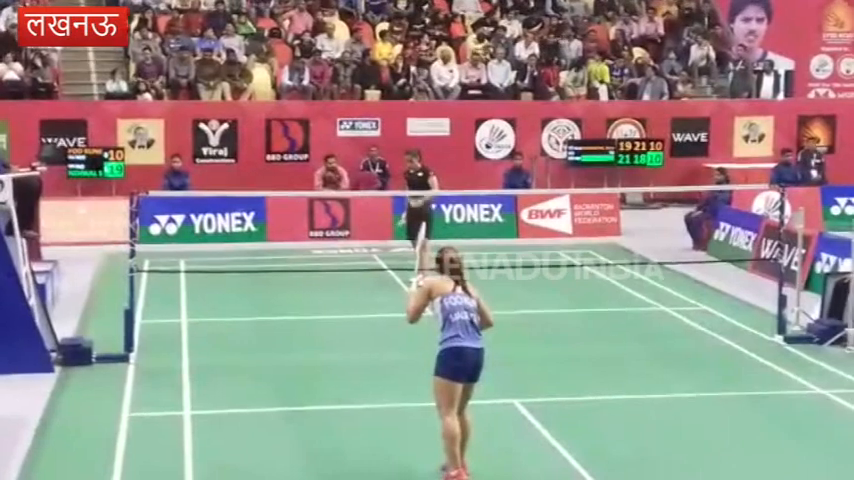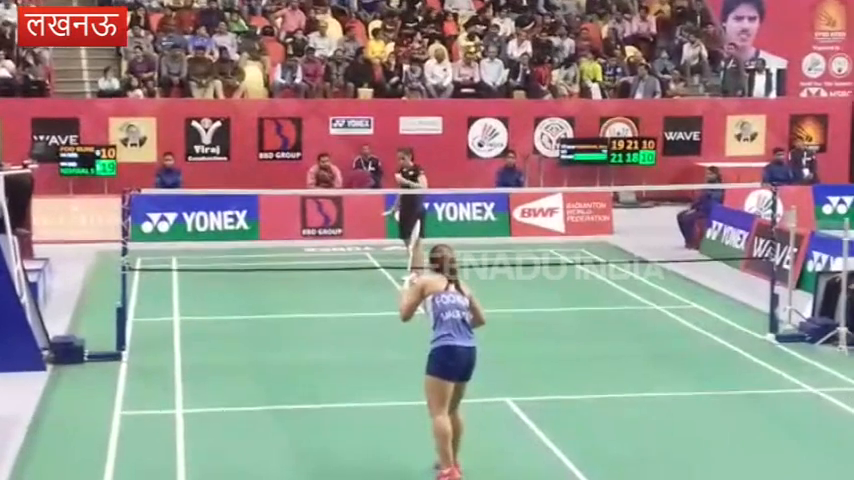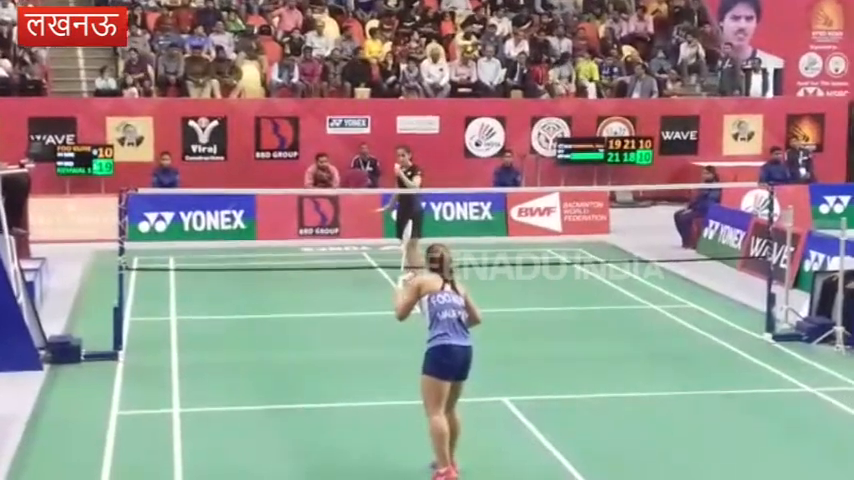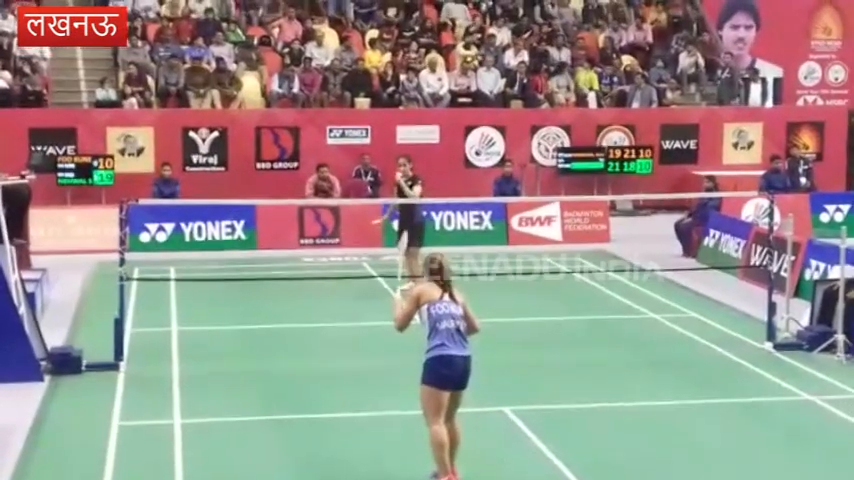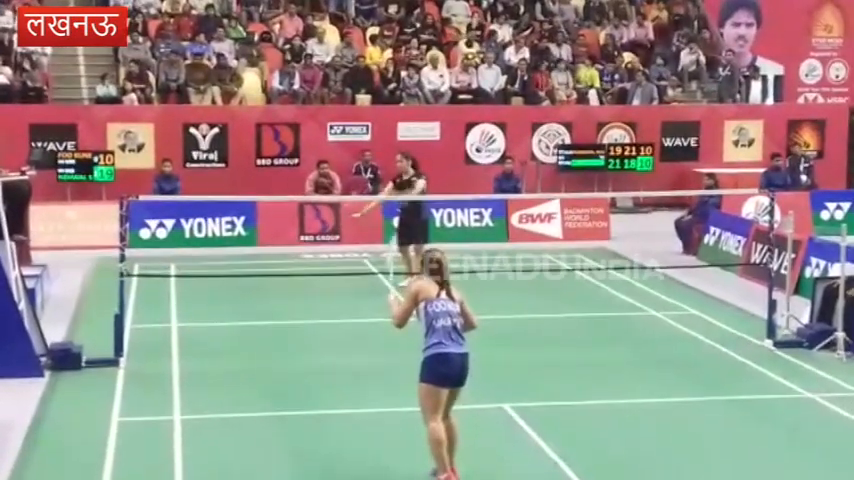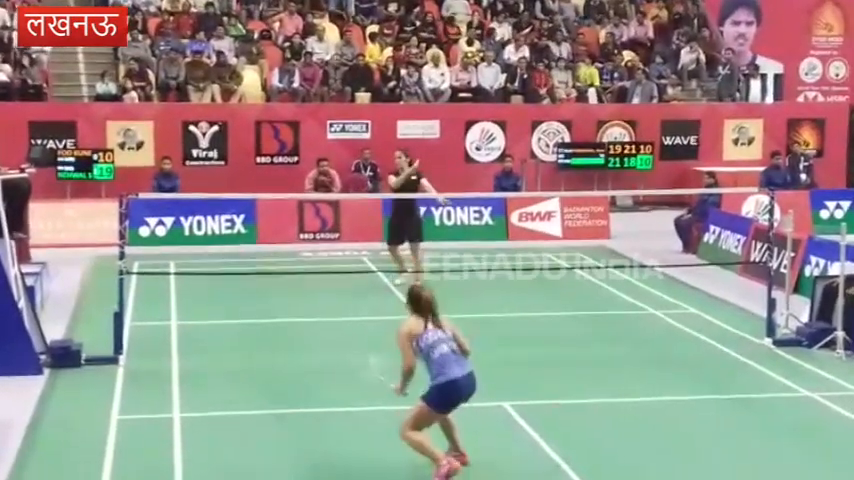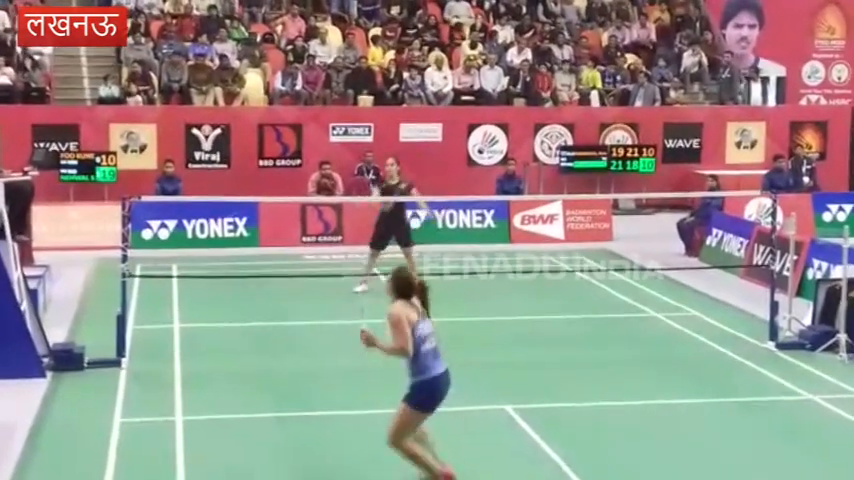
dt=0.3s
person 1, frame 1
left shoulder: (432, 283)
right shoulder: (468, 288)
left elbow: (412, 317)
right elbow: (488, 321)
left wrist: (413, 293)
left hip: (454, 352)
right hip: (477, 352)
left knee: (447, 414)
right knee: (460, 411)
person 1, frame 2
left shoulder: (425, 281)
right shoulder: (461, 286)
left elbow: (405, 314)
right elbow: (480, 319)
left wrist: (405, 290)
left hip: (445, 351)
right hip: (469, 351)
left knee: (438, 412)
right knee: (452, 410)
person 1, frame 3
left shoulder: (420, 280)
right shoulder: (456, 285)
left elbow: (401, 313)
right elbow: (476, 318)
left wrist: (400, 290)
left hip: (441, 350)
right hip: (465, 350)
left knee: (435, 412)
right knee: (449, 409)
right ankle: (449, 461)
person 1, frame 4
left shoulder: (420, 290)
right shoulder: (456, 295)
left elbow: (400, 325)
right elbow: (475, 327)
left wrist: (398, 303)
left hip: (440, 360)
right hip: (463, 360)
left knee: (435, 422)
right knee: (449, 419)
person 1, frame 5
left shoulder: (418, 286)
right shoulder: (453, 292)
left elbow: (399, 322)
right elbow: (472, 324)
left wrist: (393, 302)
left hip: (438, 358)
right hip: (461, 358)
left knee: (433, 420)
right knee: (445, 415)
person 1, frame 6
left shoulder: (407, 327)
right shoulder: (440, 322)
left elbow: (409, 366)
right elbow: (466, 350)
left wrist: (402, 386)
left hip: (448, 387)
right hip: (468, 381)
left knee: (408, 430)
right knee: (438, 411)
left ankle: (445, 463)
right ankle: (457, 452)
person 1, frame 7
left shoulder: (397, 311)
right shoulder: (417, 305)
left elbow: (405, 350)
left wrist: (376, 343)
left hip: (427, 383)
right hip: (441, 376)
left knee: (396, 438)
right knee: (412, 430)
person 2, frame 1
left shoulder: (426, 171)
right shoulder: (407, 173)
left elbow: (435, 190)
left wrist: (421, 201)
right wrist: (406, 211)
left hip: (424, 210)
right hip: (412, 210)
left knee: (422, 243)
right knee: (415, 243)
right ankle: (420, 272)
person 2, frame 2
left shoulder: (418, 170)
right shoulder: (401, 171)
left elbow: (424, 188)
left wrist: (405, 181)
right wrist: (394, 207)
left hip: (416, 209)
right hip: (404, 209)
left knee: (416, 242)
right knee: (408, 242)
left ankle: (420, 272)
right ankle: (413, 271)
person 2, frame 3
left shoulder: (415, 170)
right shoulder: (398, 169)
left elbow: (414, 187)
left wrist: (401, 174)
right wrist: (389, 205)
left hip: (414, 210)
right hip: (402, 209)
left knee: (413, 242)
right knee: (405, 243)
right ankle: (411, 270)
person 2, frame 4
left shoulder: (417, 180)
right shoulder: (399, 181)
left elbow: (414, 197)
left wrist: (401, 183)
right wrist: (386, 216)
left hip: (415, 220)
right hip: (403, 219)
left knee: (414, 253)
right knee: (406, 252)
right ankle: (412, 280)
person 2, frame 5
left shoulder: (420, 177)
right shoulder: (397, 179)
left elbow: (417, 190)
right elbow: (384, 195)
left wrist: (407, 196)
right wrist: (365, 209)
left hip: (419, 217)
right hip: (404, 217)
left knee: (418, 250)
right knee: (402, 248)
right ankle: (411, 276)
person 2, frame 6
left shoulder: (417, 175)
right shoulder: (393, 175)
left elbow: (428, 187)
right elbow: (394, 184)
left wrist: (439, 198)
right wrist: (408, 172)
left hip: (412, 216)
right hip: (397, 216)
left knee: (415, 249)
right knee: (392, 248)
left ankle: (418, 279)
right ankle: (403, 272)
person 2, frame 7
left shoulder: (406, 185)
right shoulder: (380, 184)
left wrist: (427, 210)
right wrist: (384, 204)
left hip: (400, 222)
right hip: (384, 222)
left knee: (408, 253)
right knee: (373, 253)
right ankle: (364, 283)
